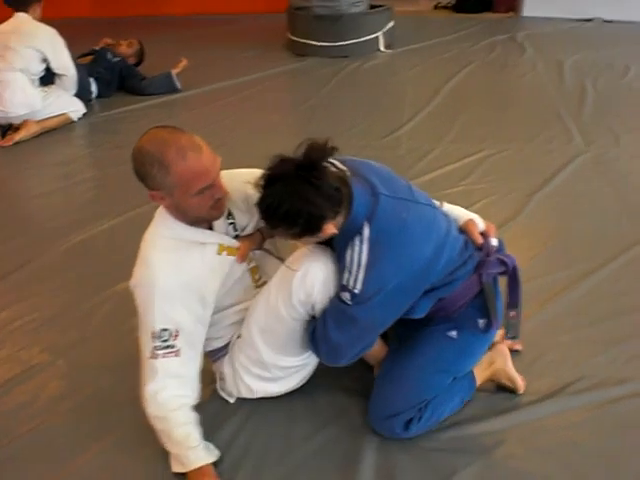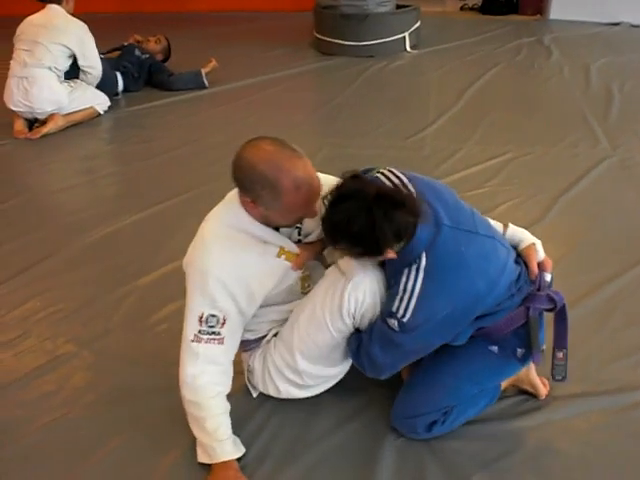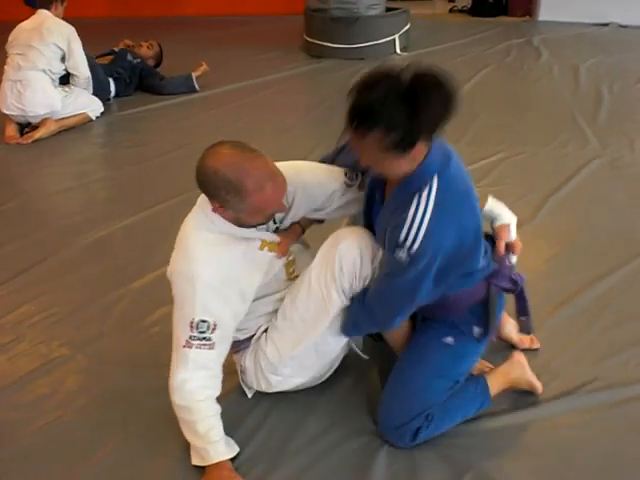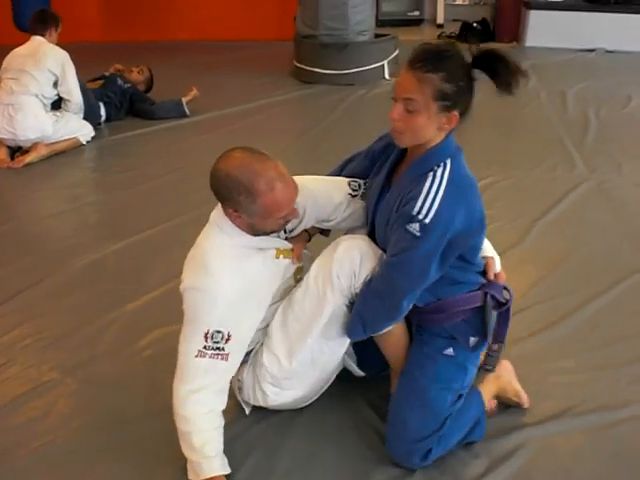
dt=0.5s
person 1, frame 1
left shoulder: (240, 187)
right shoulder: (161, 271)
right elbow: (166, 382)
left hip: (295, 319)
right hip: (252, 366)
right knee: (314, 265)
person 1, frame 2
left shoulder: (313, 190)
right shoulder: (216, 259)
right elbow: (203, 367)
left wrist: (520, 238)
left hip: (327, 313)
right hip: (281, 364)
right knee: (361, 281)
person 1, frame 3
left shoulder: (276, 182)
right shoulder: (201, 264)
right elbow: (192, 372)
left hip: (319, 313)
right hip: (274, 361)
right knee: (352, 245)
person 1, frame 4
left shoulder: (288, 195)
right shoulder: (216, 279)
right elbow: (196, 387)
left hip: (318, 335)
right hip: (270, 379)
right knee: (353, 254)
person 2, frame 1
left shoulder: (374, 265)
right shoulder: (331, 172)
left elbow: (334, 346)
right elbow: (300, 172)
left hip: (463, 310)
left knee: (391, 419)
left ankle: (488, 363)
person 2, frame 2
left shoulder: (422, 294)
right shoulder: (395, 185)
left elbow: (376, 358)
right elbow: (362, 182)
left hip: (504, 333)
right hip: (497, 285)
left knee: (411, 419)
left ankle: (510, 372)
person 2, frame 3
left shoulder: (429, 212)
right shoulder: (413, 148)
left elbow: (390, 305)
left wrist: (342, 318)
left hip: (460, 312)
right hip: (438, 287)
left knee: (399, 428)
left ankle: (506, 374)
right ankle: (494, 325)
person 2, frame 4
left shoulder: (441, 194)
right shoulder: (399, 147)
left elbow: (395, 287)
right elbow: (341, 181)
left wrist: (344, 327)
left hip: (451, 321)
right hip: (414, 303)
left knee: (410, 448)
left ankle: (494, 383)
person 3, frame 1
right shoulder: (43, 31)
right elbow: (67, 72)
right wrist: (62, 96)
right hip: (18, 101)
right knee: (76, 107)
right ankle: (33, 128)
person 3, frame 2
left shoulder: (27, 21)
right shoulder: (74, 26)
left elbow: (25, 61)
right elbow: (94, 69)
right wrist: (82, 88)
right hip: (43, 95)
right knee: (101, 101)
left ankle: (21, 117)
right ankle: (60, 121)
person 3, frame 3
left shoulder: (19, 28)
right shoulder: (63, 28)
right elbow: (80, 73)
right wrist: (81, 96)
right hip: (38, 99)
right knee: (94, 106)
left ankle: (13, 122)
right ankle: (52, 126)
person 3, frame 4
left shoulder: (13, 54)
right shoulder: (57, 54)
right elbow: (73, 98)
right wrist: (68, 121)
right hip: (29, 123)
right knee: (86, 130)
right ankle: (42, 149)
person 4, frame 1
left shoulder: (122, 67)
right shoulder: (103, 52)
left elbow: (143, 86)
right elbow: (79, 62)
left wrist: (174, 73)
right wrist: (97, 49)
person 4, frame 2
left shoulder: (151, 63)
right shoulder: (131, 50)
left elbow: (170, 81)
right elbow: (103, 57)
left wrist: (203, 72)
right wrist: (127, 45)
left hip: (111, 78)
person 4, frame 3
left shoulder: (142, 68)
right shoulder: (122, 54)
left elbow: (162, 85)
right elbow: (94, 62)
left wrist: (194, 76)
right wrist: (117, 51)
left hip: (104, 82)
person 4, frame 4
left shoulder: (132, 92)
right shoulder: (113, 79)
left elbow: (154, 110)
right elbow: (86, 86)
left wrist: (185, 100)
right wrist: (108, 75)
